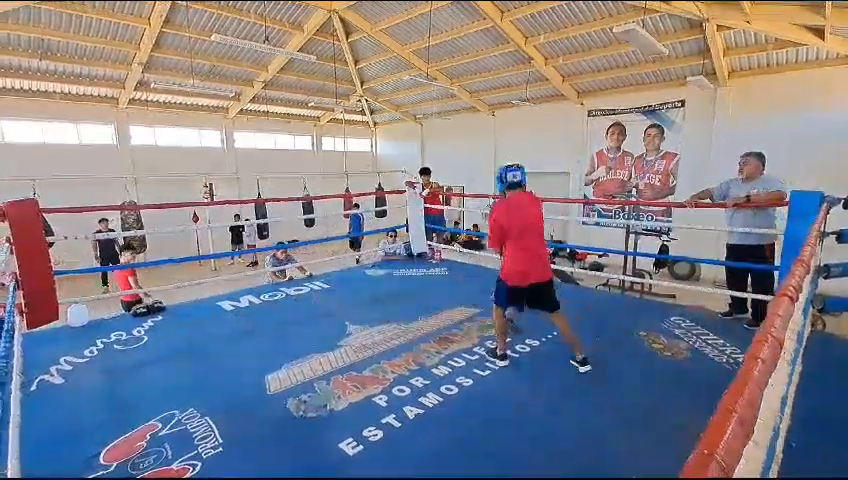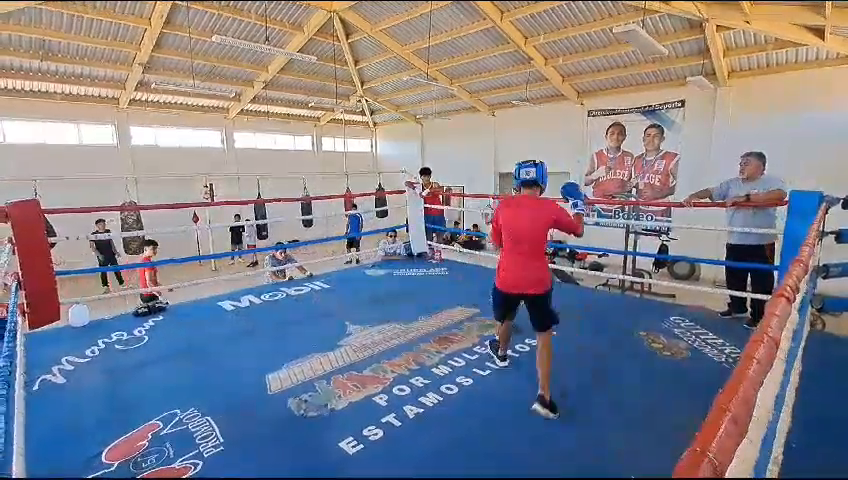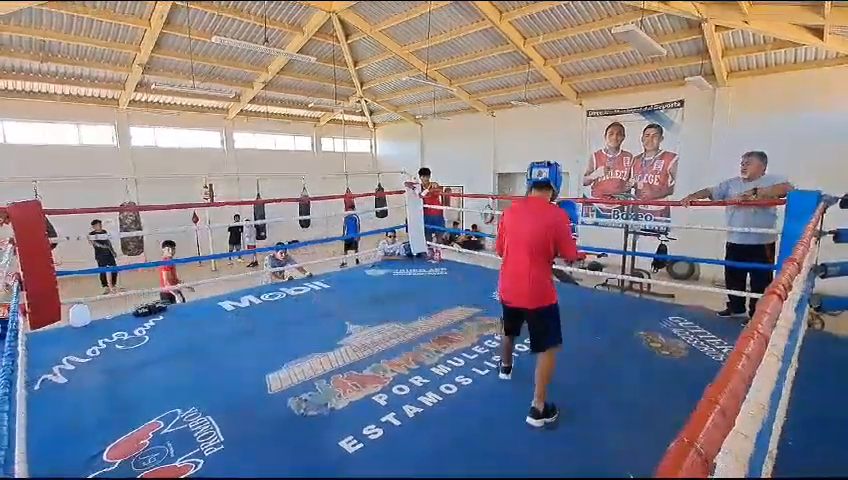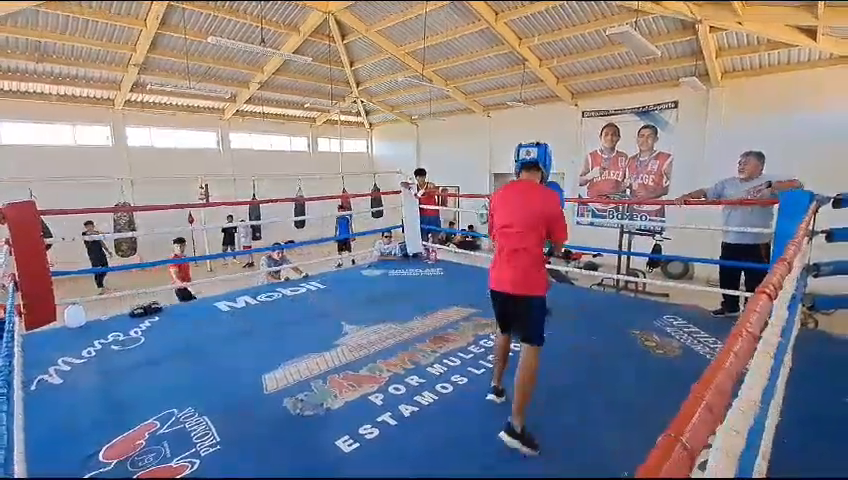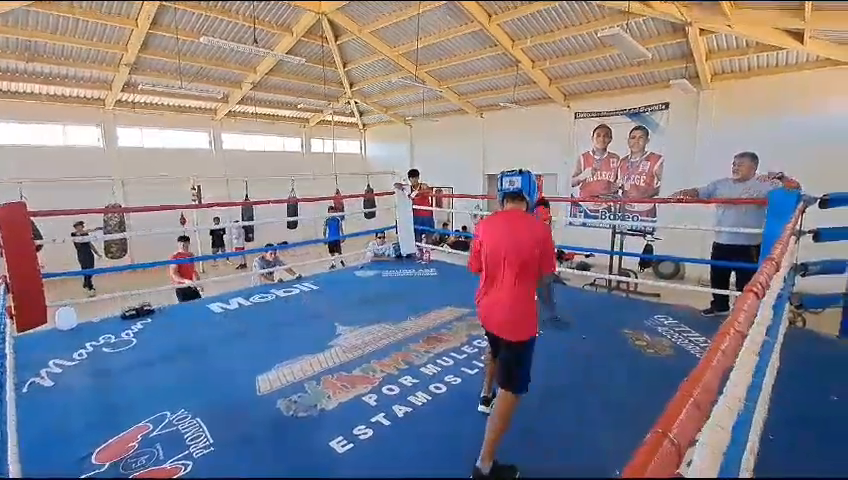
dt=0.2s
person 1, frame 1
left shoulder: (498, 211)
right shoulder: (534, 201)
left elbow: (496, 248)
left hip: (513, 274)
right hip: (542, 271)
left knee: (499, 309)
right knee: (554, 312)
left ankle: (500, 352)
right ankle: (580, 356)
person 1, frame 2
left shoulder: (503, 207)
right shoulder: (551, 207)
left elbow: (496, 243)
right elbow: (578, 230)
right wrist: (578, 206)
left hip: (507, 279)
right hip: (538, 281)
left knee: (505, 319)
right knee: (544, 335)
left ankle: (501, 353)
right ankle: (544, 396)
person 1, frame 3
left shoulder: (510, 211)
right shoulder: (557, 216)
right elbow: (570, 257)
right wrist: (565, 234)
left hip: (509, 290)
right hip: (539, 294)
left knee: (511, 333)
right knee: (548, 348)
left ankle: (505, 365)
right ankle: (538, 408)
person 1, frame 4
left shoulder: (499, 194)
right shoulder: (549, 197)
right elbow: (558, 242)
left hip: (499, 280)
right hip: (529, 284)
left knee: (505, 332)
right knee: (530, 348)
left ankle: (496, 387)
right ankle: (516, 426)
person 1, frame 5
left shoulder: (484, 226)
right shoulder: (539, 228)
left elbow: (475, 268)
right elbow: (544, 275)
left hip: (488, 310)
right hip: (518, 318)
left knee: (498, 353)
right knee: (512, 390)
left ankle: (486, 394)
person 2, frame 1
left shoulder: (771, 182)
right shoulder: (731, 184)
left elbow: (780, 195)
right elbow: (711, 192)
left wrist: (745, 198)
right wrist: (695, 197)
left hip: (761, 243)
right hip: (735, 242)
left knee: (761, 281)
right knee: (734, 279)
left ankle: (759, 317)
right ankle: (738, 308)
person 2, frame 2
left shoulder: (771, 181)
right shoulder: (731, 184)
left elbow: (780, 195)
right elbow: (711, 191)
left wrist: (746, 198)
right wrist: (694, 196)
left hip: (761, 244)
right hip: (735, 242)
left knee: (761, 282)
right knee: (734, 279)
left ankle: (758, 316)
right ankle: (737, 308)
person 2, frame 3
left shoulder: (772, 181)
right shoulder: (732, 183)
left elbow: (787, 188)
right elbow: (710, 191)
left wrist: (754, 192)
right wrist: (692, 196)
left hip: (761, 243)
right hip: (734, 242)
left knee: (760, 281)
right knee: (733, 279)
right ankle: (736, 308)
person 2, frame 4
left shoulder: (770, 181)
right shoulder: (728, 183)
left elbow: (796, 184)
right elbow: (705, 192)
left wrist: (768, 185)
right wrist: (687, 196)
left hip: (757, 243)
right hip: (730, 242)
left knee: (755, 281)
right knee: (727, 278)
right ankle: (730, 307)
person 2, frame 5
left shoulder: (765, 184)
right shoulder: (721, 184)
left elbow: (794, 187)
right elbow: (698, 192)
left wrist: (780, 177)
right wrist: (684, 192)
left hip: (748, 245)
right hip: (721, 243)
left knee: (745, 282)
right knee: (718, 277)
right ankle: (719, 306)
